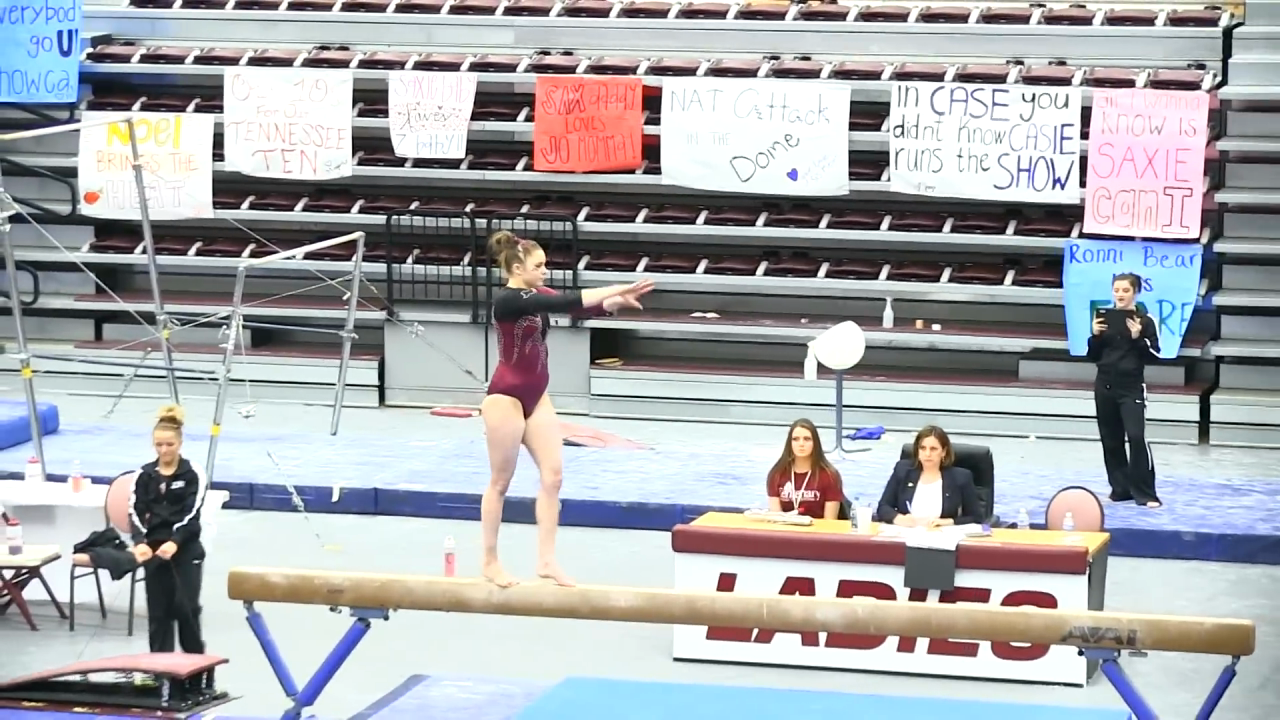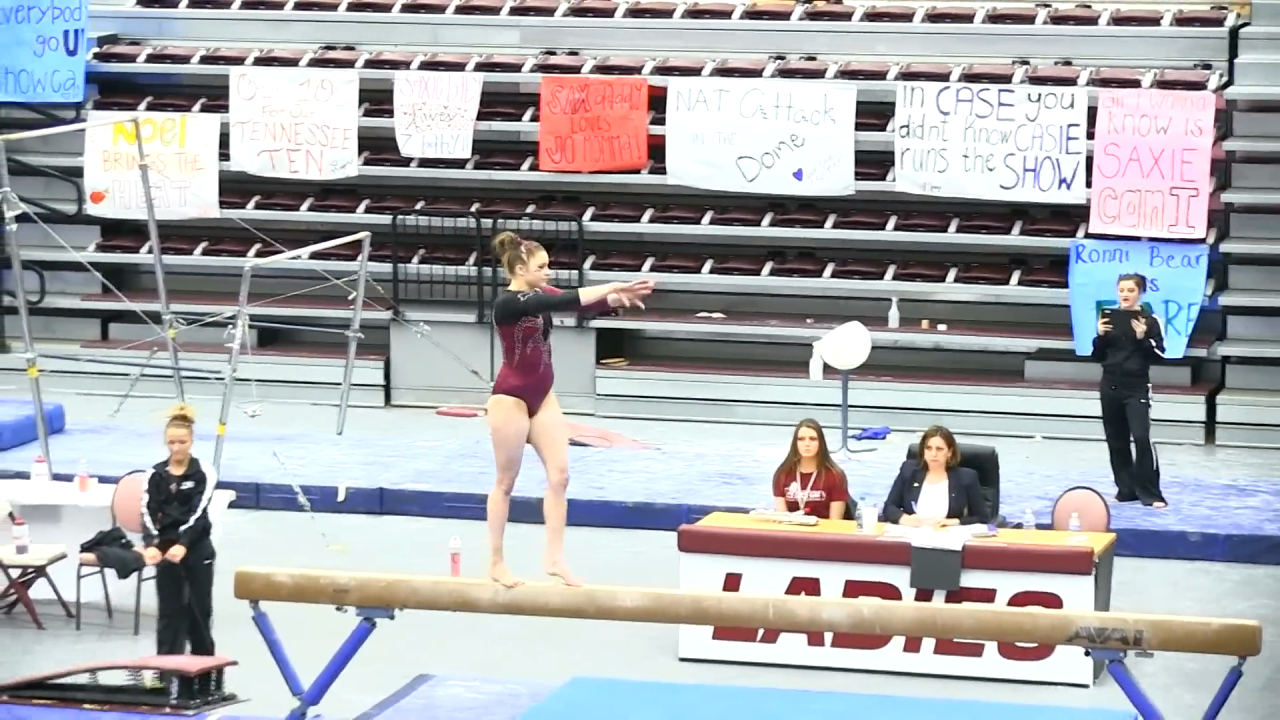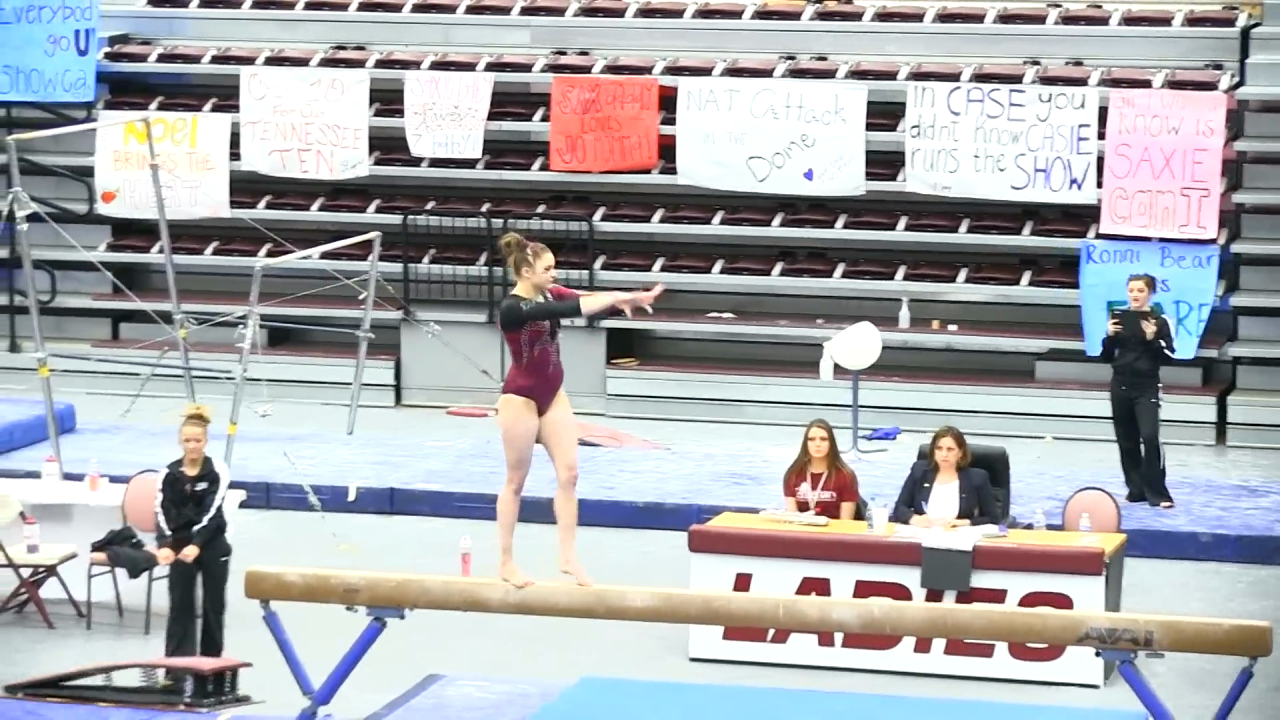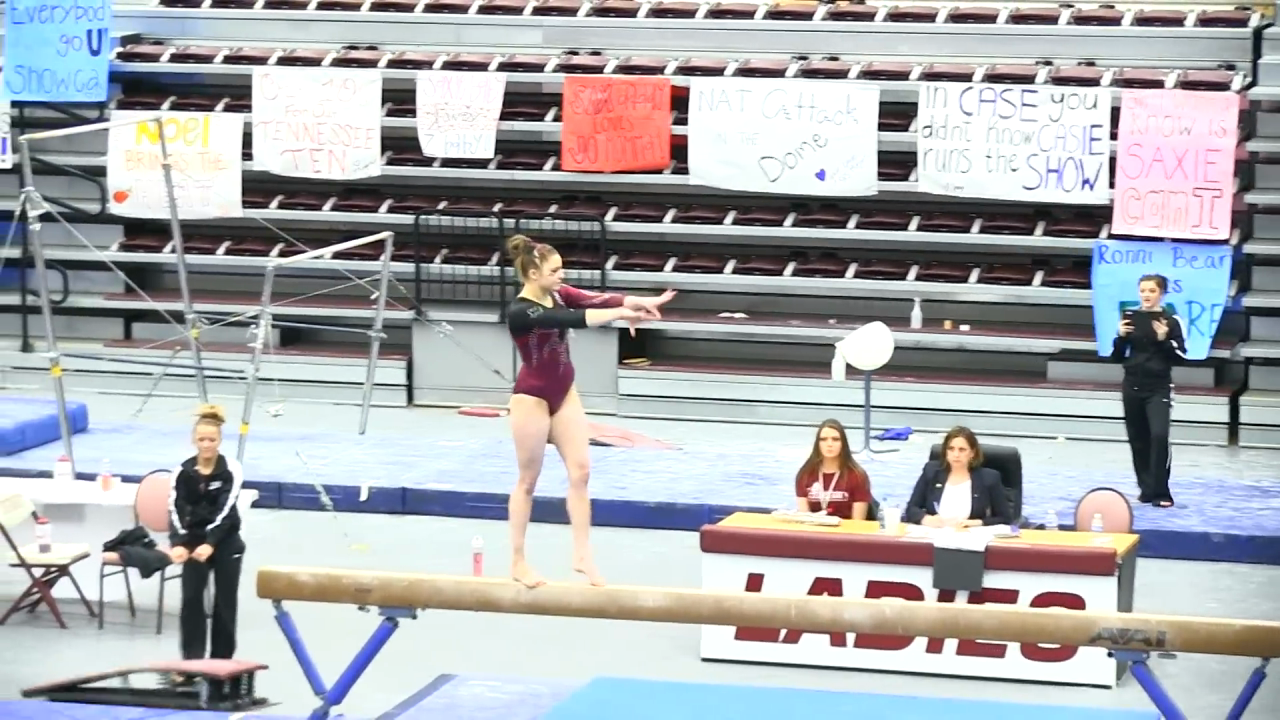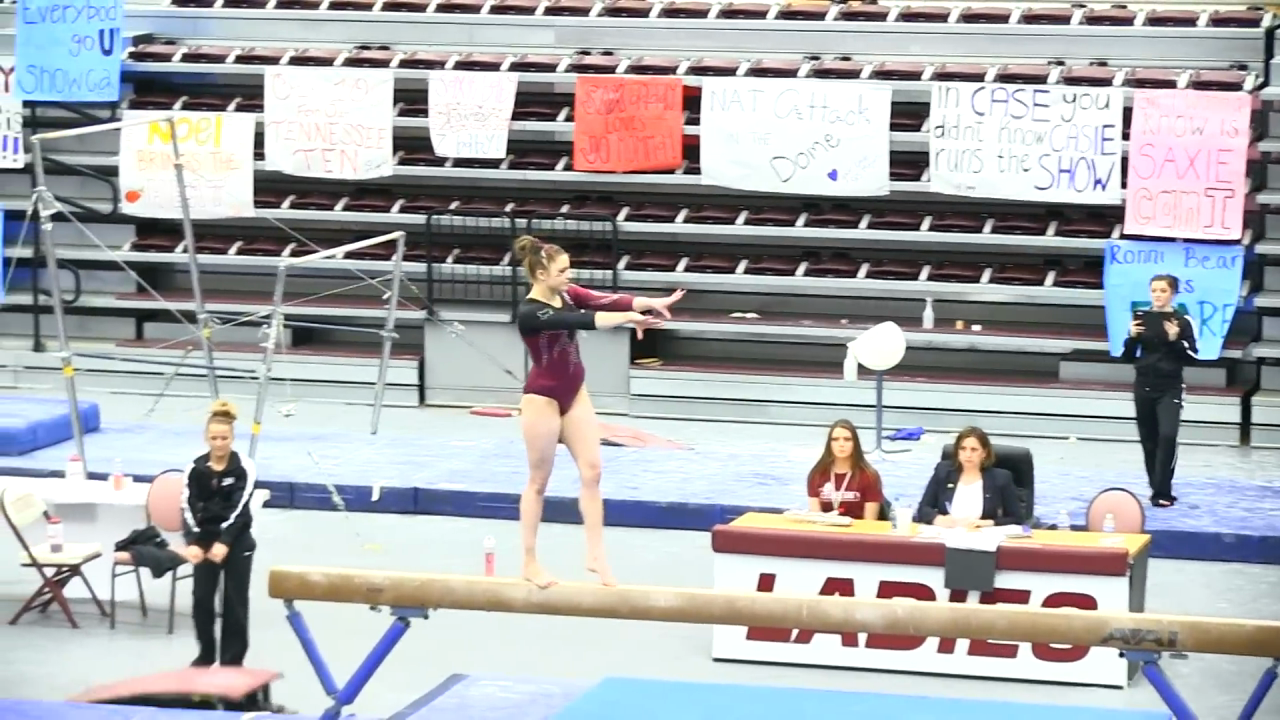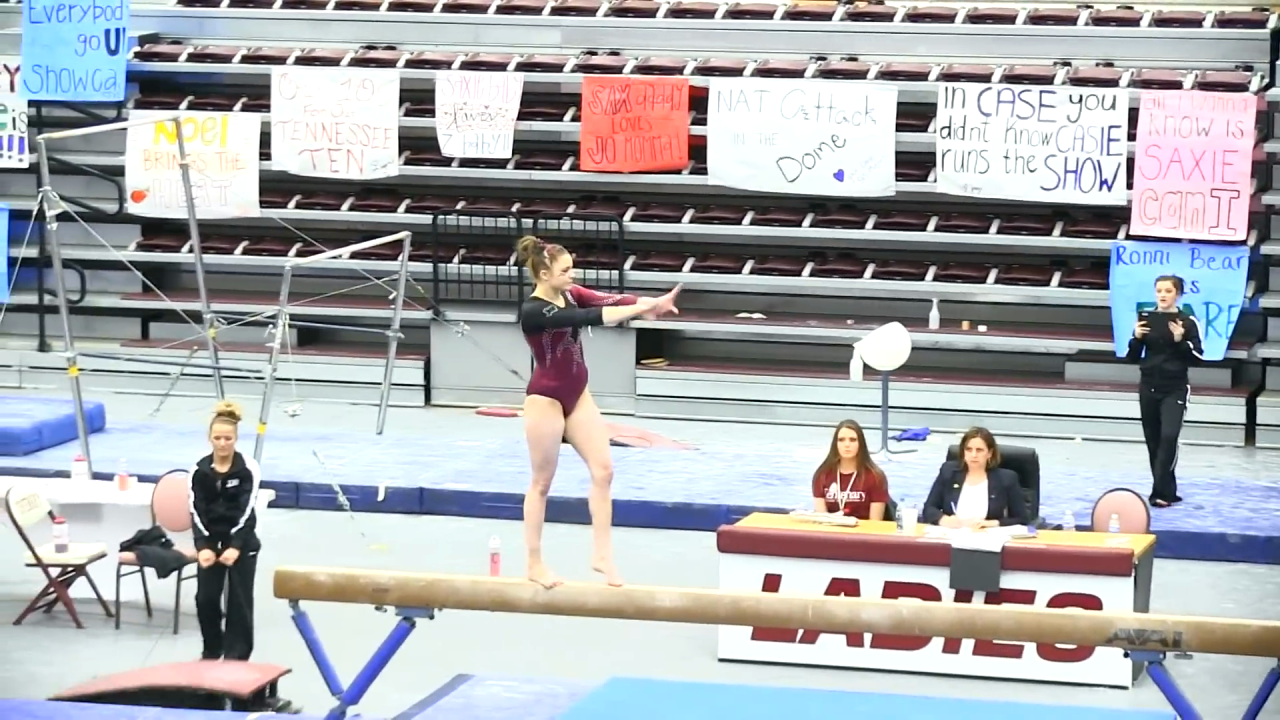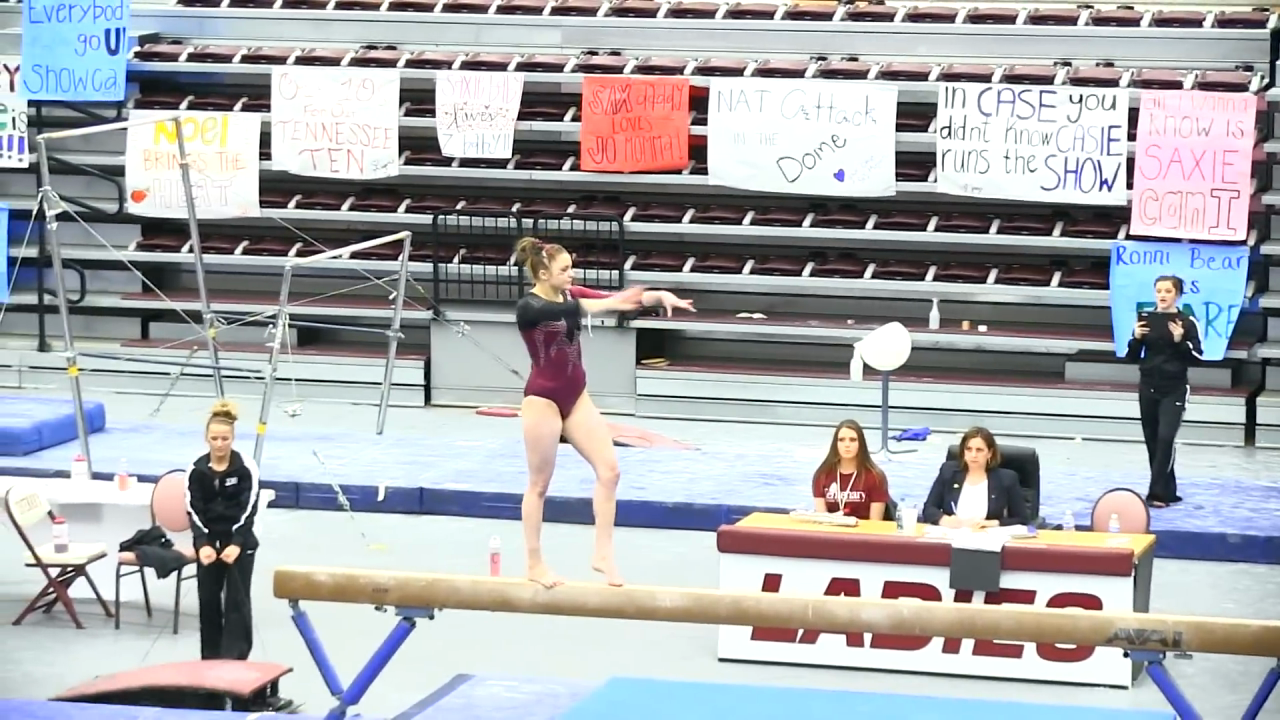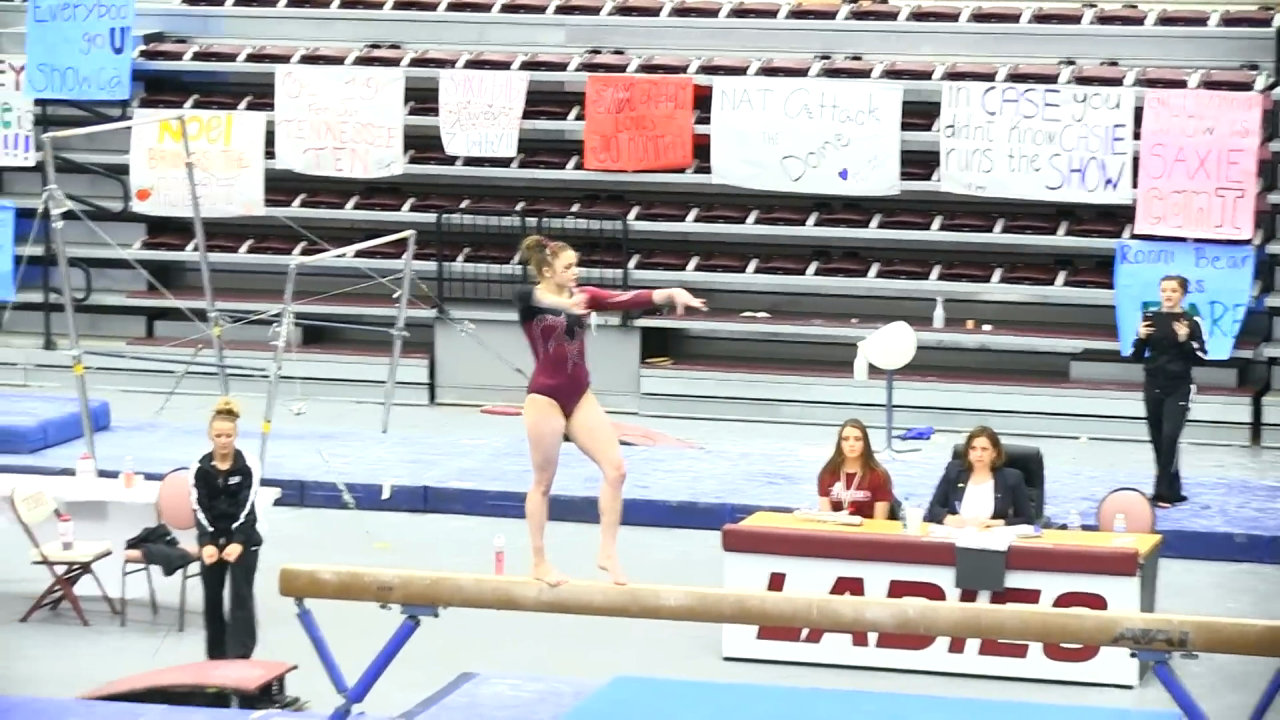
dt=0.1s
person 1, frame 1
left shoulder: (537, 294)
right shoulder: (507, 299)
left elbow: (581, 306)
right elbow: (565, 302)
left wrist: (618, 298)
right wrist: (615, 291)
left hip: (536, 398)
right hip: (505, 398)
left knee: (552, 477)
right knee: (500, 482)
left ankle: (546, 560)
right ankle: (490, 561)
person 1, frame 2
left shoulder: (542, 292)
right shoulder: (506, 303)
left elbow: (585, 302)
right elbow: (566, 301)
left wrist: (618, 295)
right wrist: (612, 288)
left hip: (542, 397)
right hip: (510, 399)
left knee: (559, 475)
right knee: (505, 481)
left ankle: (555, 558)
right ankle: (496, 562)
person 1, frame 3
left shoulder: (549, 293)
right shoulder: (512, 308)
left elbow: (582, 301)
right elbow: (568, 309)
left wrist: (629, 299)
right wrist: (619, 298)
left hip: (553, 396)
right hip: (520, 399)
left knee: (568, 473)
right knee: (515, 481)
left ankle: (568, 556)
right ankle: (506, 562)
person 1, frame 4
left shoulder: (557, 293)
right shoulder: (520, 312)
left elbow: (596, 301)
right elbow: (573, 319)
left wrist: (638, 302)
right wrist: (621, 313)
left hip: (564, 395)
right hip: (532, 398)
left knee: (580, 472)
right knee: (528, 480)
left ankle: (582, 555)
right ankle: (518, 562)
person 1, frame 5
left shoulder: (566, 294)
right shoulder: (530, 313)
left elbow: (604, 301)
right elbow: (583, 320)
left wrist: (646, 303)
right wrist: (629, 318)
left hip: (574, 394)
right hip: (543, 399)
left knee: (592, 472)
right knee: (538, 480)
left ankle: (595, 555)
right ankle: (529, 562)
person 1, frame 6
left shoulder: (572, 295)
right shoulder: (534, 311)
left elbow: (612, 300)
right elbow: (589, 317)
left wrist: (651, 300)
right wrist: (639, 308)
left hip: (578, 395)
right hip: (546, 399)
left knee: (603, 470)
right knee: (541, 482)
left ankle: (602, 554)
right ankle: (534, 563)
person 1, frame 7
left shoulder: (570, 294)
right shoulder: (529, 307)
left elbow: (612, 299)
right elbow: (568, 310)
left wrist: (659, 295)
right wrist: (612, 303)
left hip: (576, 397)
right hip: (543, 400)
left knee: (609, 471)
right knee: (540, 483)
left ankle: (603, 554)
right ankle: (534, 563)
person 1, frame 8
left shoulder: (585, 295)
right shoulder: (535, 301)
left elbow: (630, 300)
right elbow: (533, 294)
left wrist: (672, 293)
right wrist: (559, 302)
left hip: (580, 396)
right hip: (545, 398)
left knee: (615, 470)
right knee: (543, 482)
left ankle: (608, 553)
right ankle: (540, 563)
person 2, frame 1
left shoulder: (193, 474)
right shoulder: (145, 475)
left elbow: (192, 513)
right elbow: (136, 512)
left wrist: (175, 542)
right wrist: (140, 542)
left hip: (186, 550)
right hip: (154, 550)
left knee: (187, 607)
right knee: (158, 611)
person 2, frame 2
left shoulder: (204, 472)
right shoulder: (156, 474)
left elbow: (198, 512)
right elbow: (149, 512)
left wrist: (183, 544)
right wrist: (150, 544)
left hip: (197, 548)
right hip: (166, 547)
left knee: (198, 607)
right knee: (168, 608)
left ankle: (202, 660)
person 2, frame 3
left shoulder: (218, 471)
right shoulder: (170, 474)
left elbow: (212, 512)
right elbow: (163, 512)
left wrist: (197, 545)
right wrist: (163, 545)
left hip: (212, 546)
right hip: (180, 546)
left knee: (212, 605)
right knee: (179, 605)
person 2, frame 4
left shoulder: (232, 470)
right shoulder: (183, 472)
left elbow: (226, 511)
right elbow: (176, 510)
left wrist: (210, 543)
right wrist: (177, 544)
left hip: (226, 543)
right hip: (194, 542)
left knee: (224, 604)
right knee: (190, 600)
left ankle: (221, 662)
right ankle: (190, 660)
person 2, frame 5
left shoulder: (245, 467)
right shoulder: (196, 468)
left elbow: (239, 508)
right elbow: (189, 508)
left wrist: (225, 542)
right wrist: (192, 542)
left hip: (237, 541)
right hip: (206, 540)
left knee: (235, 602)
right knee: (201, 597)
left ankle: (232, 661)
right ankle: (206, 654)
person 2, frame 6
left shoulder: (248, 468)
right shoulder: (200, 470)
left elbow: (247, 511)
right elbow: (196, 511)
left wrist: (236, 546)
right wrist: (202, 546)
left hip: (242, 543)
right hip: (211, 542)
left knee: (239, 602)
right knee: (206, 598)
left ankle: (236, 660)
right ankle: (212, 652)
person 2, frame 7
left shoulder: (246, 466)
right shoulder: (197, 469)
left elbow: (248, 508)
right elbow: (194, 510)
left wrist: (236, 544)
right wrist: (202, 544)
left hip: (240, 541)
right hip: (209, 540)
left knee: (237, 601)
right knee: (208, 598)
left ankle: (235, 659)
right ankle: (211, 653)
person 2, frame 8
left shoulder: (249, 465)
right shoulder: (200, 468)
left elbow: (247, 507)
right elbow: (200, 508)
left wrist: (238, 542)
right wrist: (206, 542)
left hip: (244, 539)
right hip: (212, 537)
left knee: (241, 597)
right knee: (212, 596)
left ankle: (239, 659)
right ankle: (216, 655)
person 3, frame 1
left shoulder: (1145, 321)
right shoulder: (1104, 317)
left elbow: (1154, 355)
right elbow: (1093, 356)
left wrist: (1137, 338)
right wrist: (1095, 335)
left hip: (1131, 387)
right hip: (1105, 385)
left knee: (1136, 437)
right knee: (1110, 439)
left ankle: (1145, 492)
right ankle: (1120, 487)
person 3, frame 2
left shoulder: (1149, 321)
right shoulder: (1109, 318)
left elbow: (1158, 356)
right elbow: (1098, 356)
left wrist: (1143, 338)
right wrist: (1100, 336)
left hip: (1136, 387)
right hip: (1110, 386)
left knee: (1141, 437)
right knee: (1116, 440)
left ankle: (1150, 492)
right ankle: (1126, 488)
person 3, frame 3
left shoulder: (1159, 321)
right shoulder: (1118, 318)
left elbow: (1168, 356)
right elbow: (1107, 357)
left wrist: (1152, 339)
right wrist: (1109, 337)
left hip: (1146, 387)
right hip: (1120, 386)
left knee: (1150, 437)
right knee: (1126, 440)
left ankle: (1158, 492)
right ankle: (1136, 488)
person 3, frame 4
left shoulder: (1171, 321)
right shoulder: (1130, 318)
left elbow: (1180, 356)
right elbow: (1117, 357)
left wrist: (1164, 340)
right wrist: (1120, 337)
left hip: (1158, 388)
right hip: (1132, 386)
left knee: (1159, 436)
right knee: (1138, 440)
left ankle: (1160, 492)
right ankle: (1147, 488)
person 3, frame 5
left shoulder: (1182, 321)
right shoulder: (1141, 318)
left elbow: (1191, 357)
right elbow: (1128, 357)
left wrist: (1175, 340)
right wrist: (1131, 338)
left hip: (1170, 388)
right hip: (1144, 387)
left knee: (1168, 436)
right knee: (1149, 440)
left ankle: (1163, 491)
right ankle: (1158, 488)
person 3, frame 6
left shoulder: (1187, 322)
right shoulder: (1146, 319)
left elbow: (1197, 357)
right elbow: (1133, 358)
left wrist: (1180, 340)
right wrist: (1136, 338)
left hip: (1175, 389)
right hip: (1148, 387)
left knee: (1168, 437)
right knee: (1153, 440)
left ankle: (1161, 492)
right ankle: (1167, 490)
person 3, frame 7
left shoulder: (1187, 322)
right shoulder: (1145, 319)
left elbow: (1197, 358)
right elbow: (1132, 358)
left wrist: (1180, 341)
right wrist: (1136, 338)
left hip: (1174, 389)
right hip: (1148, 387)
left knee: (1165, 438)
right knee: (1152, 440)
left ankle: (1157, 493)
right ankle: (1167, 491)
person 3, frame 8
left shoulder: (1191, 322)
right shoulder: (1150, 319)
left elbow: (1201, 358)
right elbow: (1137, 357)
left wrist: (1184, 341)
right wrist: (1141, 338)
left hip: (1179, 389)
right hip: (1153, 387)
left knee: (1169, 438)
right knee: (1158, 441)
left ankle: (1164, 493)
right ankle: (1171, 490)
